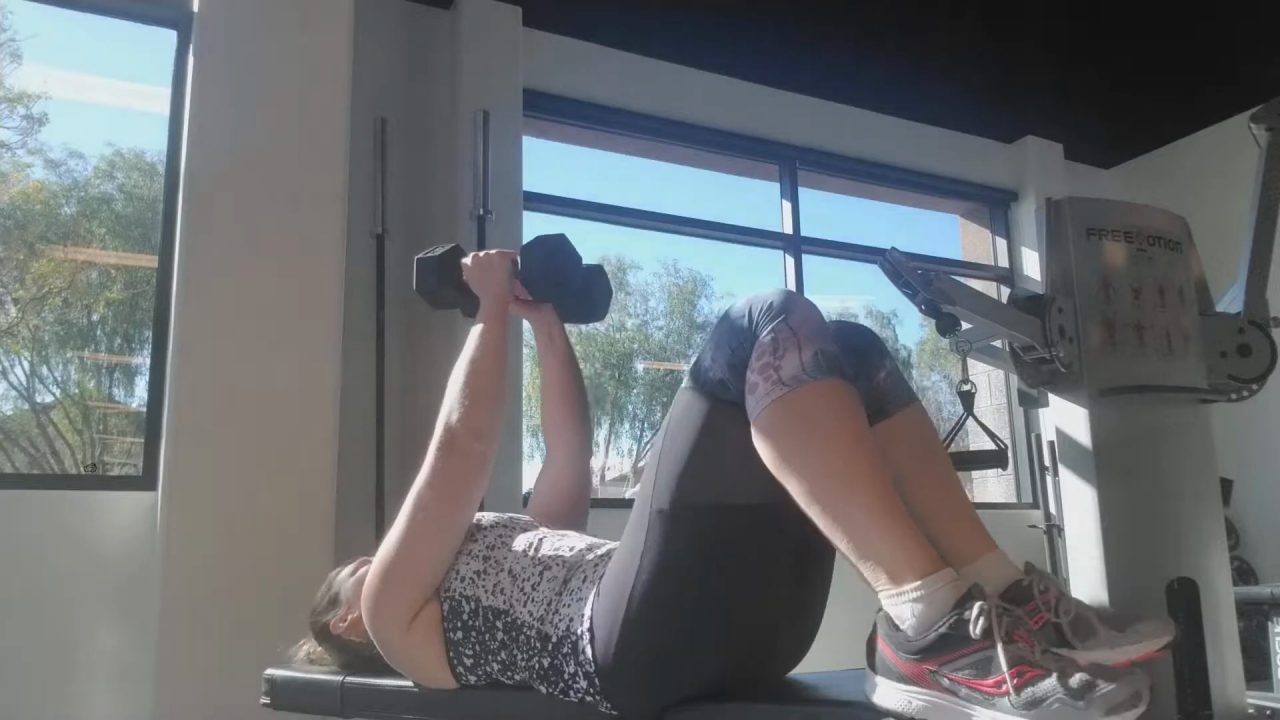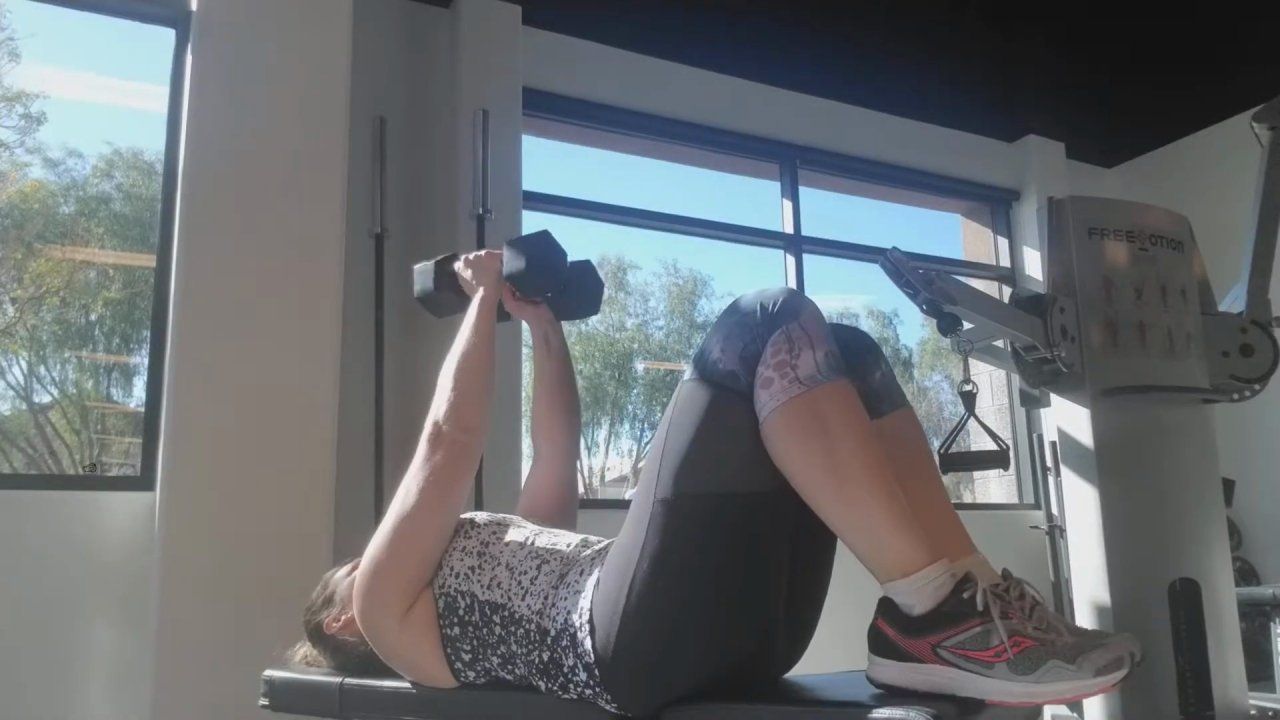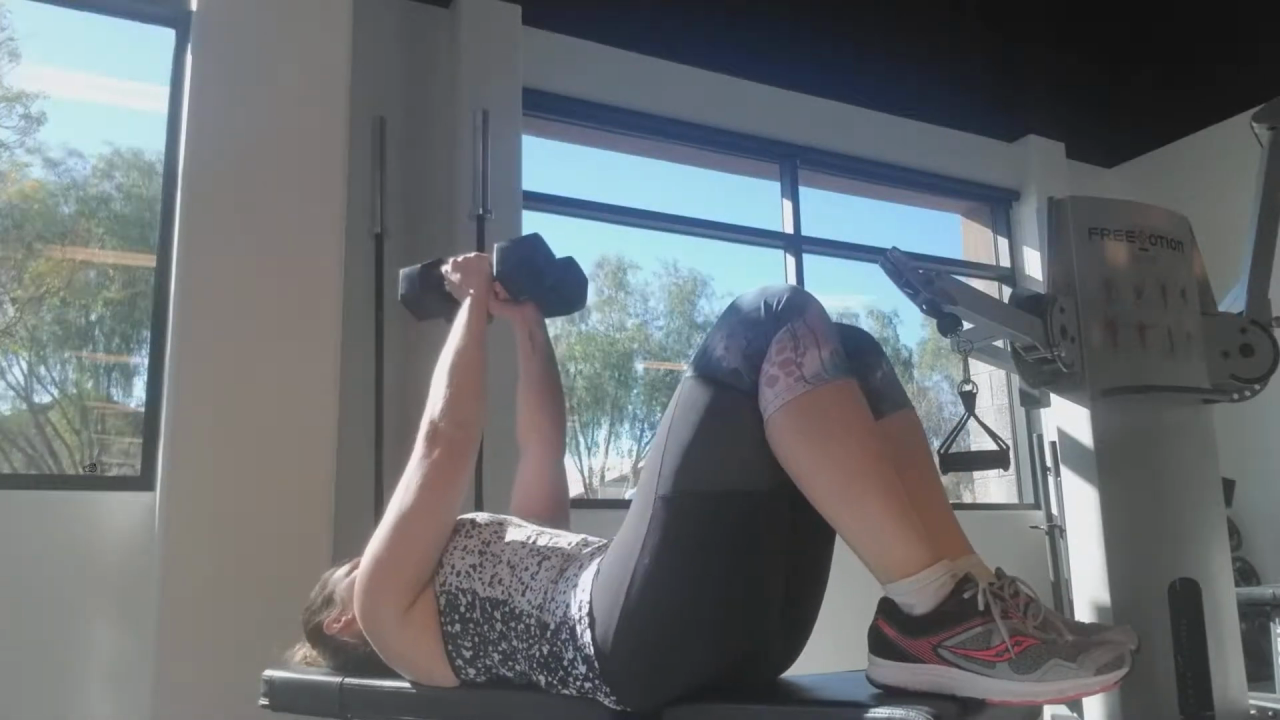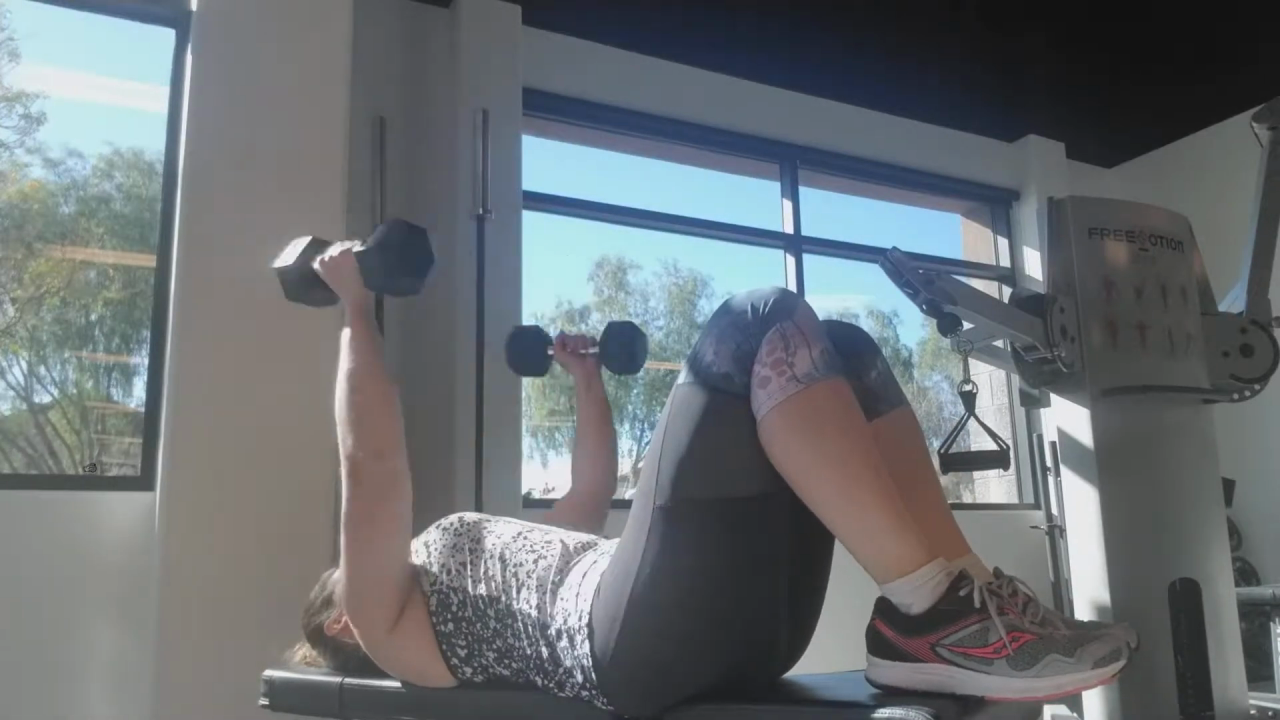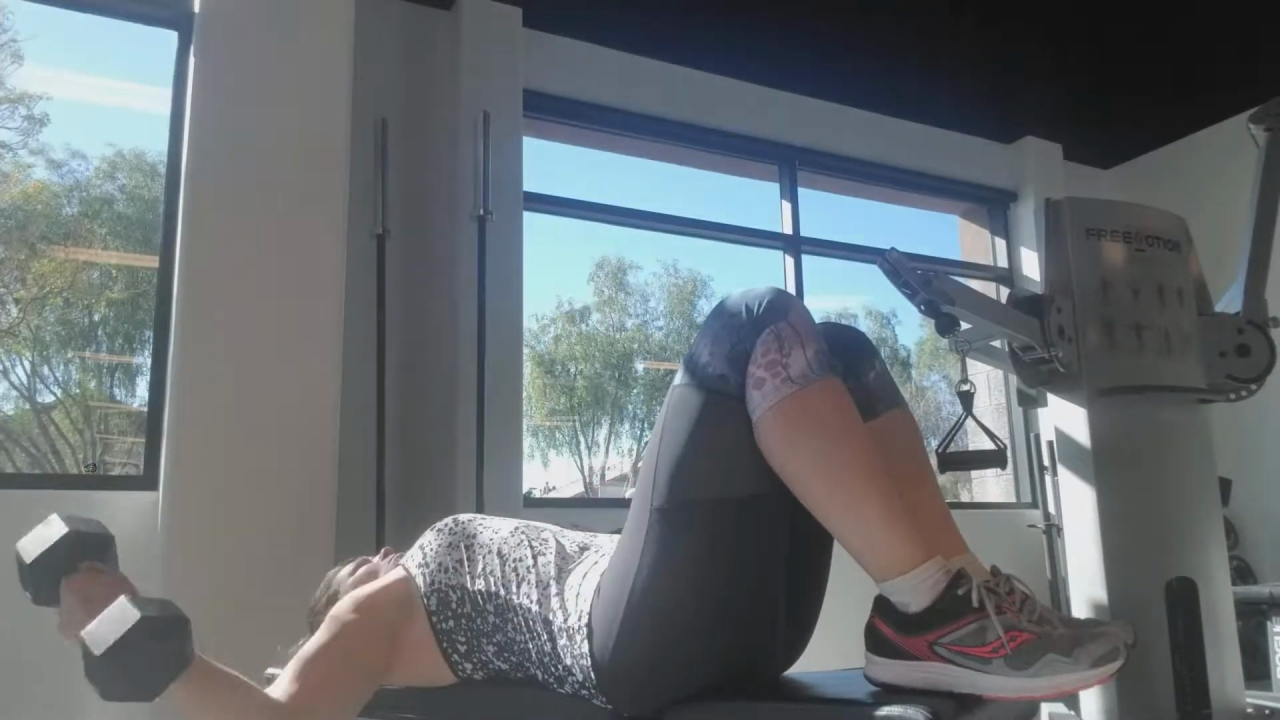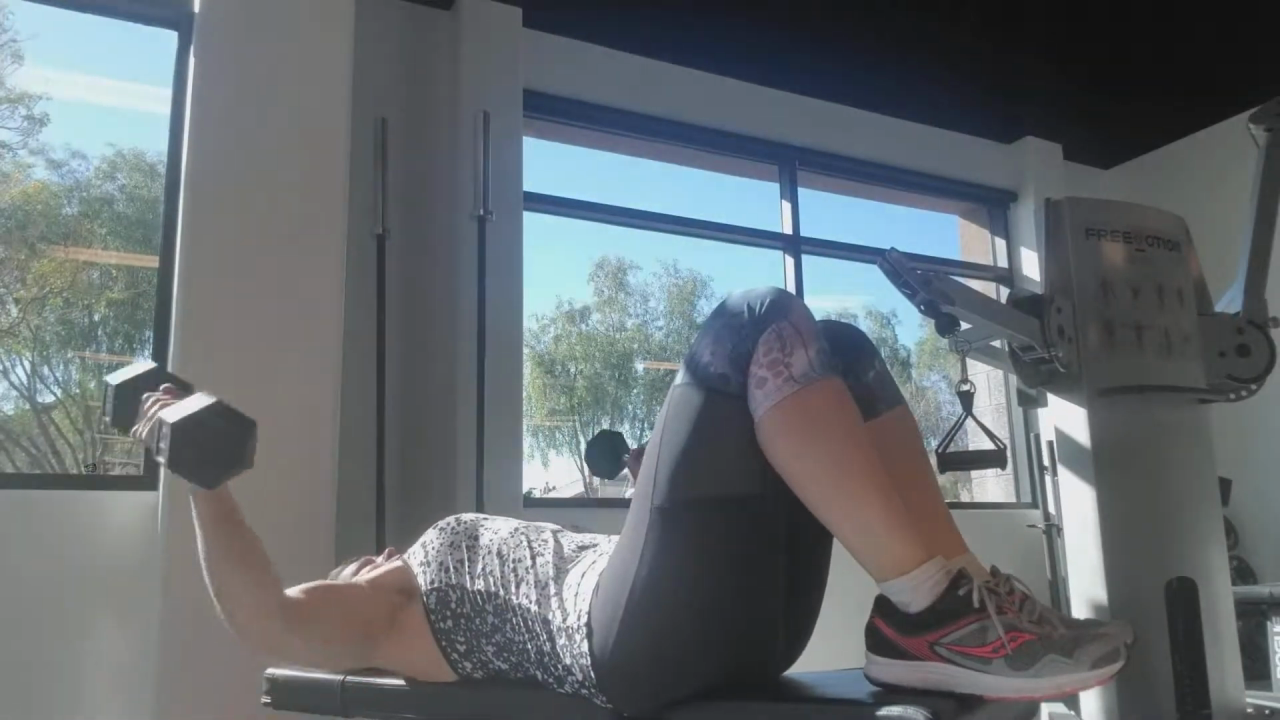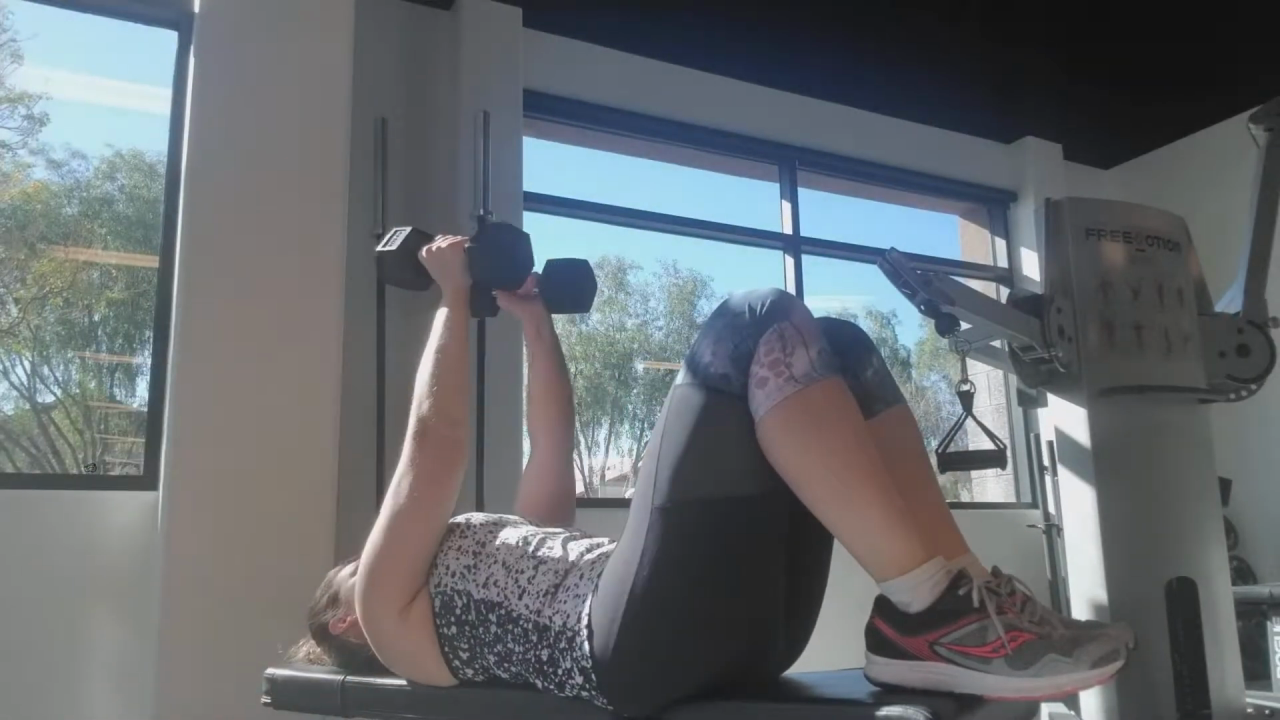
dt=0.7s
person 1, frame 1
left shoulder: (507, 552)
right shoulder: (393, 612)
left elbow: (568, 455)
right elbow: (461, 444)
left wrist: (547, 326)
right wrist: (491, 309)
left hip: (742, 617)
right hip: (647, 644)
left knee: (845, 352)
right knee: (773, 327)
left ankle: (999, 597)
right ankle: (932, 633)
person 1, frame 2
left shoulder: (503, 549)
right shoulder: (390, 609)
left elbow: (556, 454)
right elbow: (450, 438)
left wrist: (542, 323)
right wrist: (484, 303)
left hip: (742, 623)
right hip: (645, 642)
left knee: (843, 353)
right knee: (771, 327)
left ankle: (974, 597)
right ankle: (930, 621)
person 1, frame 3
left shoulder: (497, 553)
right shoulder: (390, 607)
left elbow: (542, 449)
right elbow: (444, 440)
left wrist: (525, 322)
right wrist: (472, 304)
left hip: (741, 619)
right hip: (643, 634)
left knee: (845, 354)
right knee: (778, 323)
left ankle: (965, 593)
right ankle: (932, 620)
person 1, frame 4
left shoulder: (483, 556)
right shoulder: (396, 620)
left elbow: (596, 493)
right elbow: (375, 472)
left wrist: (585, 379)
right wrist: (357, 316)
left hip: (733, 624)
right hip: (635, 640)
left knee: (842, 350)
right knee: (760, 328)
left ankle: (954, 600)
right ankle: (930, 619)
person 1, frame 5
left shoulder: (447, 570)
right shoulder: (379, 620)
left hip: (735, 621)
left knee: (839, 351)
right knee: (757, 327)
left ankle: (947, 598)
right ankle: (929, 617)
person 1, frame 6
left shoulder: (459, 561)
right shoulder: (377, 616)
right elbow: (261, 611)
left wrist: (640, 471)
right wrist: (198, 469)
left hip: (731, 626)
right hip: (637, 637)
left knee: (834, 350)
right knee: (759, 325)
left ankle: (951, 595)
right ankle: (931, 620)
person 1, frame 7
left shoulder: (506, 552)
right shoulder: (392, 610)
left elbow: (552, 446)
right elbow: (433, 440)
left wrist: (535, 322)
right wrist: (453, 299)
left hip: (737, 617)
right hip: (643, 641)
left knee: (837, 347)
right knee: (757, 327)
left ankle: (957, 591)
right ankle: (931, 613)
